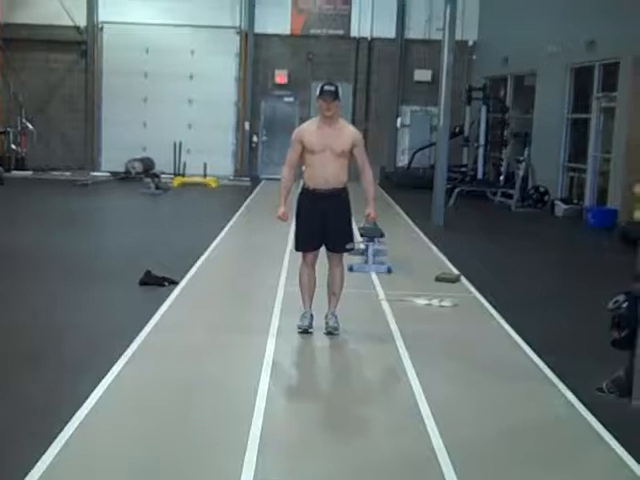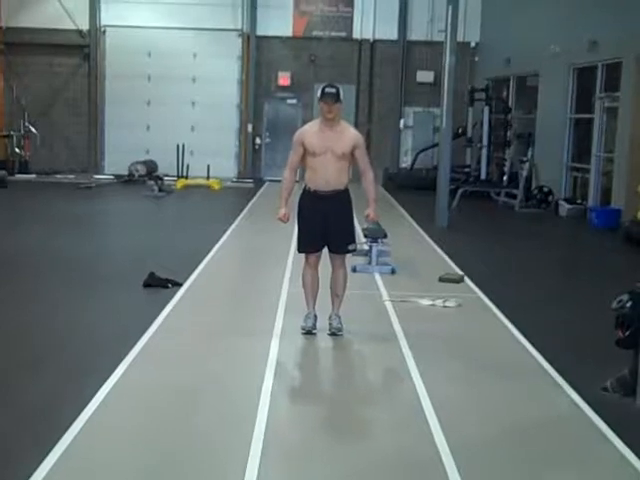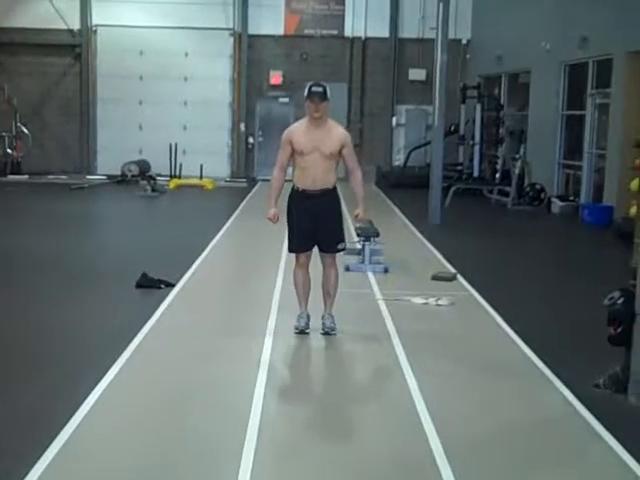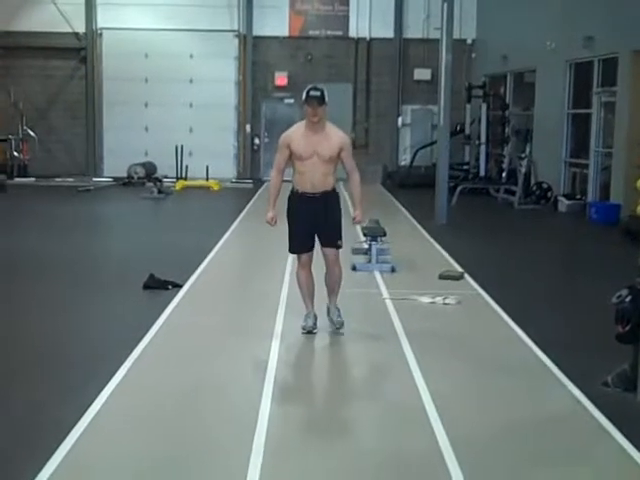
dt=0.4s
person 1, frame 1
left shoulder: (352, 134)
right shoulder: (303, 132)
left elbow: (365, 170)
right elbow: (289, 168)
left wrist: (371, 203)
right wrist: (282, 202)
left hip: (338, 199)
right hip: (310, 198)
left knee: (336, 259)
right knee: (308, 258)
left ankle: (332, 313)
right ankle: (307, 312)
person 1, frame 2
left shoulder: (353, 136)
right shoulder: (304, 134)
left elbow: (366, 172)
right elbow: (291, 170)
left wrist: (371, 205)
right wrist: (283, 204)
left hip: (339, 200)
right hip: (311, 200)
left knee: (338, 260)
right knee: (311, 260)
left ankle: (335, 314)
right ankle: (310, 312)
person 1, frame 3
left shoulder: (341, 135)
right shoulder: (291, 133)
left elbow: (354, 171)
right elbow: (280, 169)
left wrist: (360, 204)
right wrist: (273, 204)
left hip: (328, 199)
right hip: (300, 199)
left knee: (329, 260)
right knee: (301, 260)
left ankle: (328, 313)
right ankle: (303, 312)
person 1, frame 4
left shoulder: (340, 138)
right shoulder: (289, 137)
left elbow: (352, 173)
right elbow: (277, 172)
left wrist: (358, 207)
right wrist: (271, 207)
left hip: (328, 201)
right hip: (299, 201)
left knee: (332, 256)
right knee: (304, 260)
left ankle: (333, 306)
right ankle: (310, 312)
